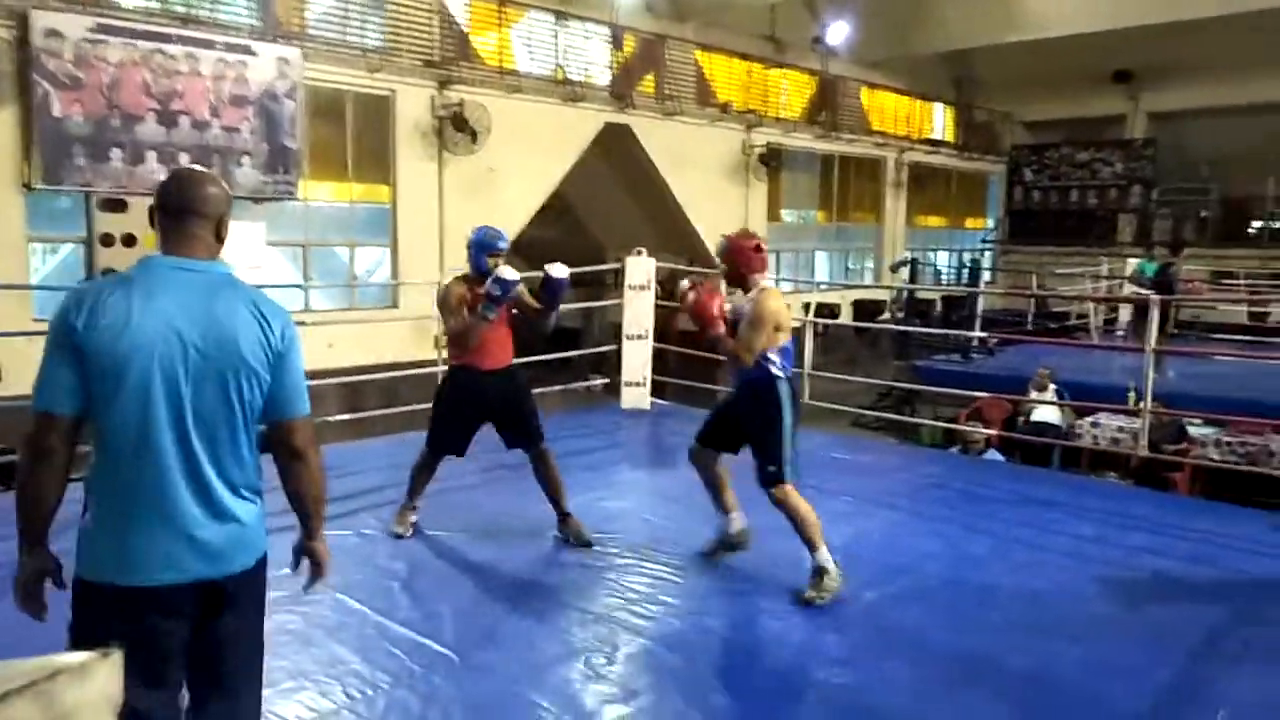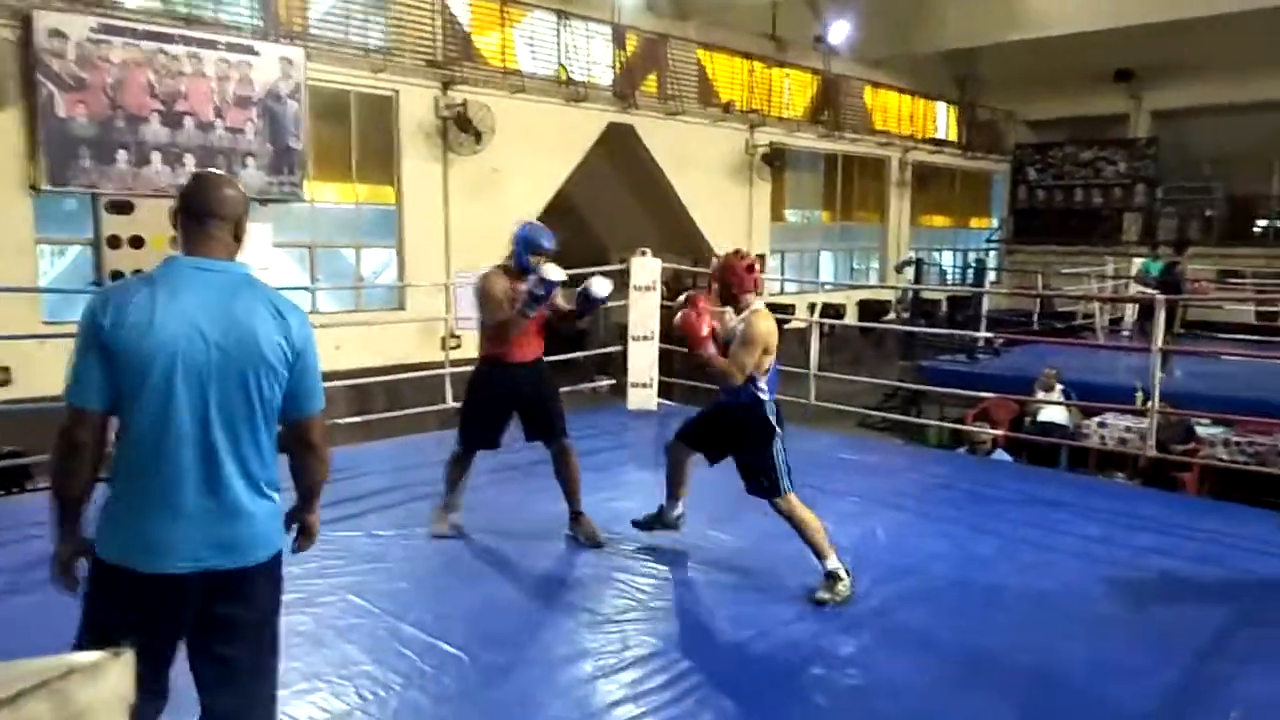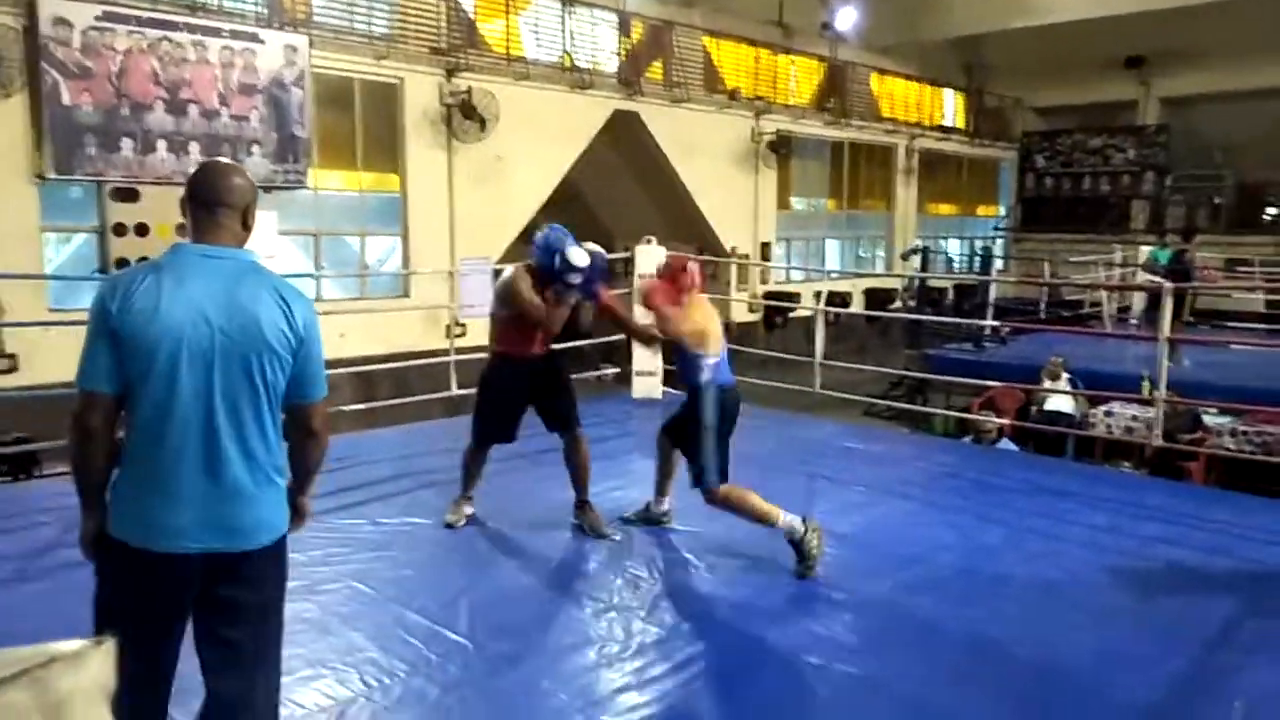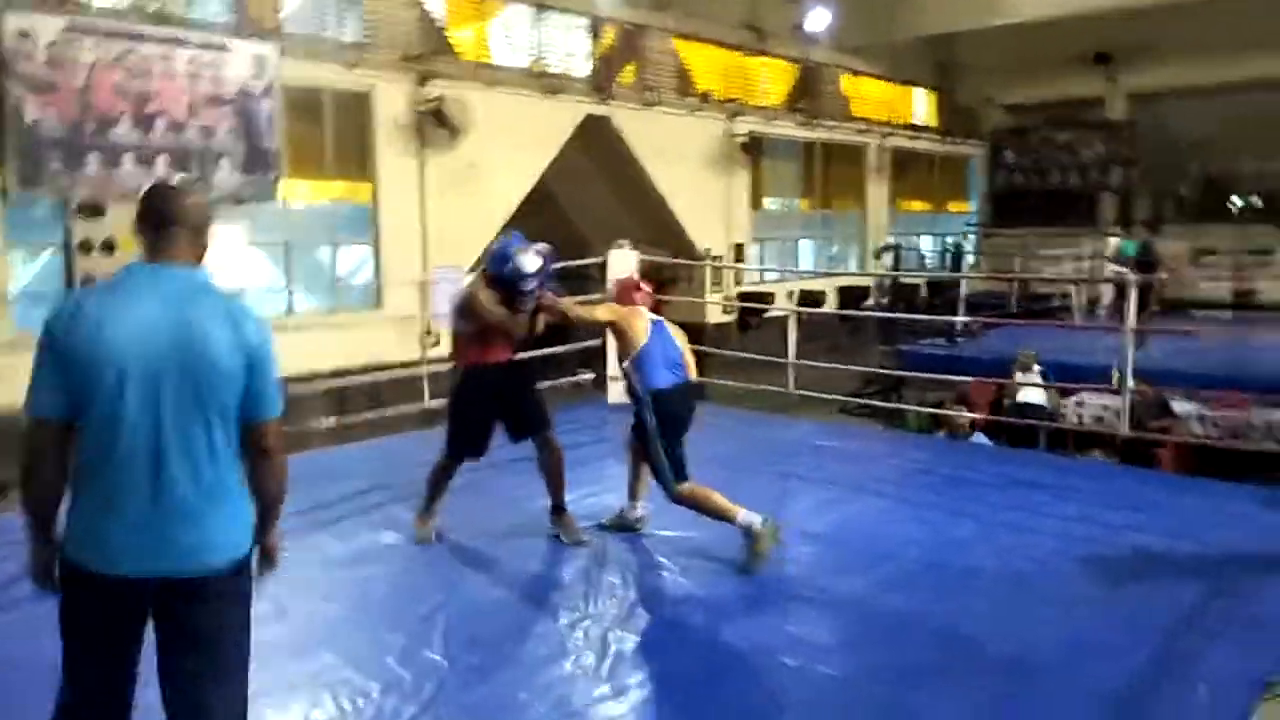
dt=0.2s
person 1, frame 1
left shoulder: (88, 308)
right shoulder: (267, 318)
left elbow: (49, 445)
right elbow: (296, 446)
left wrist: (33, 547)
right wrist: (312, 529)
left hip: (123, 561)
right hip: (232, 554)
person 1, frame 2
left shoulder: (115, 307)
right shoulder: (285, 318)
left elbow: (81, 437)
right elbow: (310, 440)
left wrist: (68, 529)
right wrist: (307, 506)
left hip: (139, 549)
right hip: (247, 547)
person 1, frame 3
left shoulder: (124, 293)
right shoulder: (289, 304)
left elbow: (94, 421)
right elbow: (310, 424)
left wrist: (92, 506)
right wrist: (299, 488)
left hip: (146, 528)
right hip: (252, 528)
person 1, frame 4
left shoulder: (75, 317)
right shoulder: (240, 325)
left elbow: (45, 446)
right elbow: (266, 447)
left wrist: (42, 536)
right wrist: (267, 524)
left hip: (100, 552)
right hip: (209, 551)
person 2, frame 1
left shoulder: (767, 303)
right shoulder: (750, 299)
left elbow: (743, 357)
right elbow: (739, 342)
left wrist: (712, 325)
right wrist: (714, 314)
left hip: (771, 397)
right hip: (747, 392)
left knee: (778, 488)
right knee: (702, 452)
left ankle: (826, 569)
right ankle: (734, 529)
person 2, frame 2
left shoulder: (758, 324)
right shoulder: (740, 317)
left elbow: (733, 376)
right elbow: (724, 352)
left wrist: (701, 344)
right wrist: (703, 322)
left hip: (756, 415)
right hip: (729, 406)
left knee: (782, 500)
right knee: (678, 448)
left ankle: (836, 573)
right ankle: (671, 513)
person 2, frame 3
left shoulder: (694, 309)
right shoulder: (688, 307)
left elbow: (674, 330)
right elbow: (662, 335)
left wrist: (658, 304)
left hip: (712, 402)
right hip: (704, 397)
left knee: (715, 491)
right knee: (666, 439)
left ankle: (799, 530)
right ankle: (659, 508)
person 2, frame 4
left shoulder: (621, 314)
right shoulder: (671, 328)
left elbow: (576, 312)
right elbow: (691, 374)
left wrist: (545, 299)
left hip: (659, 403)
right hip: (682, 396)
left knee: (678, 488)
right knee: (638, 442)
left ankle: (754, 526)
right ankle: (632, 513)
person 3, frame 1
left shoulder: (510, 285)
right shoulder: (454, 291)
left elbow: (542, 322)
right elbow: (462, 339)
left wrist: (551, 300)
right wrist: (489, 305)
left hip: (505, 377)
right hip: (466, 381)
left knee: (539, 449)
right knee: (434, 451)
left ankle: (565, 518)
right ankle: (409, 508)
person 3, frame 2
left shoulder: (544, 280)
right shoulder: (492, 282)
left elbow: (566, 319)
right elbow: (503, 332)
left wrist: (584, 304)
right wrist: (531, 302)
left hip: (533, 370)
right hip: (496, 373)
left knee: (561, 445)
right knee: (468, 446)
left ankle: (577, 517)
right ankle: (449, 507)
person 3, frame 3
left shoulder: (559, 276)
right shoulder: (516, 283)
right elbow: (551, 326)
left wrist: (589, 290)
right wrist: (570, 288)
left hip: (543, 362)
right hip: (509, 366)
left knee: (573, 435)
right knee: (483, 441)
left ankle: (583, 506)
right ankle: (464, 499)
person 3, frame 4
left shoulder: (513, 284)
right shoulder: (477, 295)
left elbow: (535, 330)
right elbow: (516, 333)
left wrist: (535, 291)
right wrist: (526, 293)
left hip: (509, 370)
right hip: (477, 378)
left knee: (547, 439)
right knee: (455, 455)
left ankle: (559, 512)
right ankle: (428, 512)
